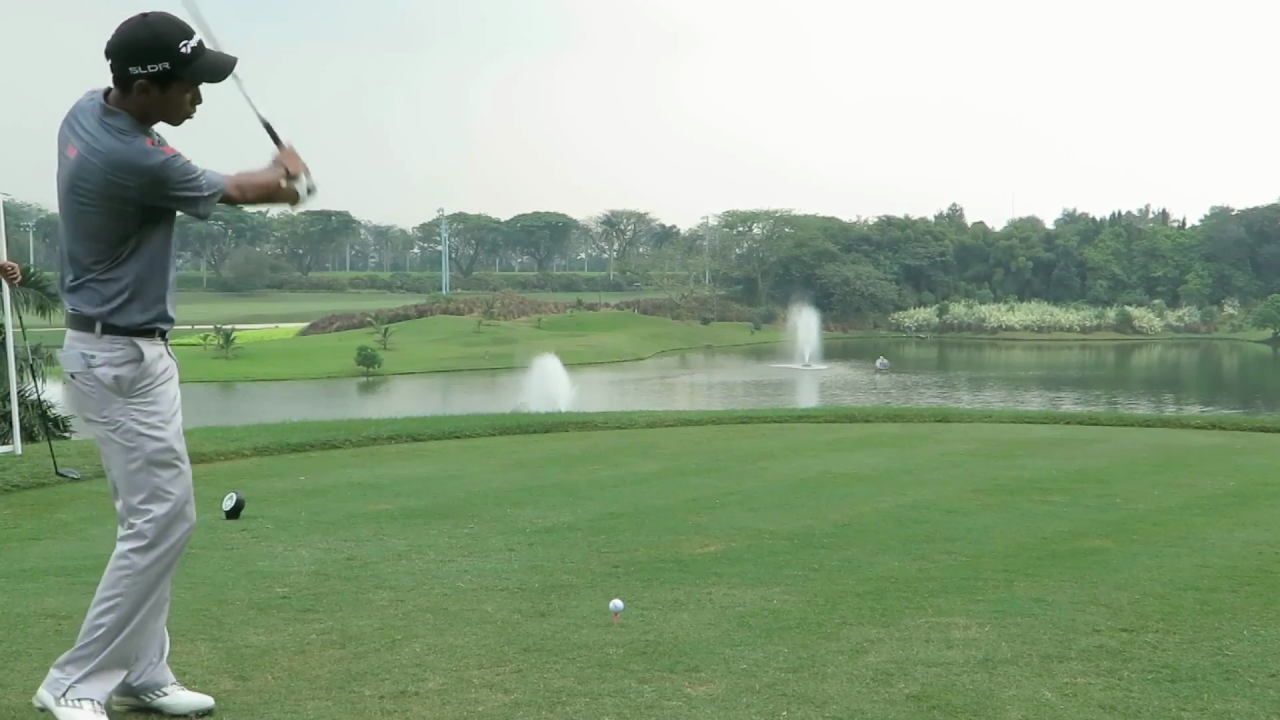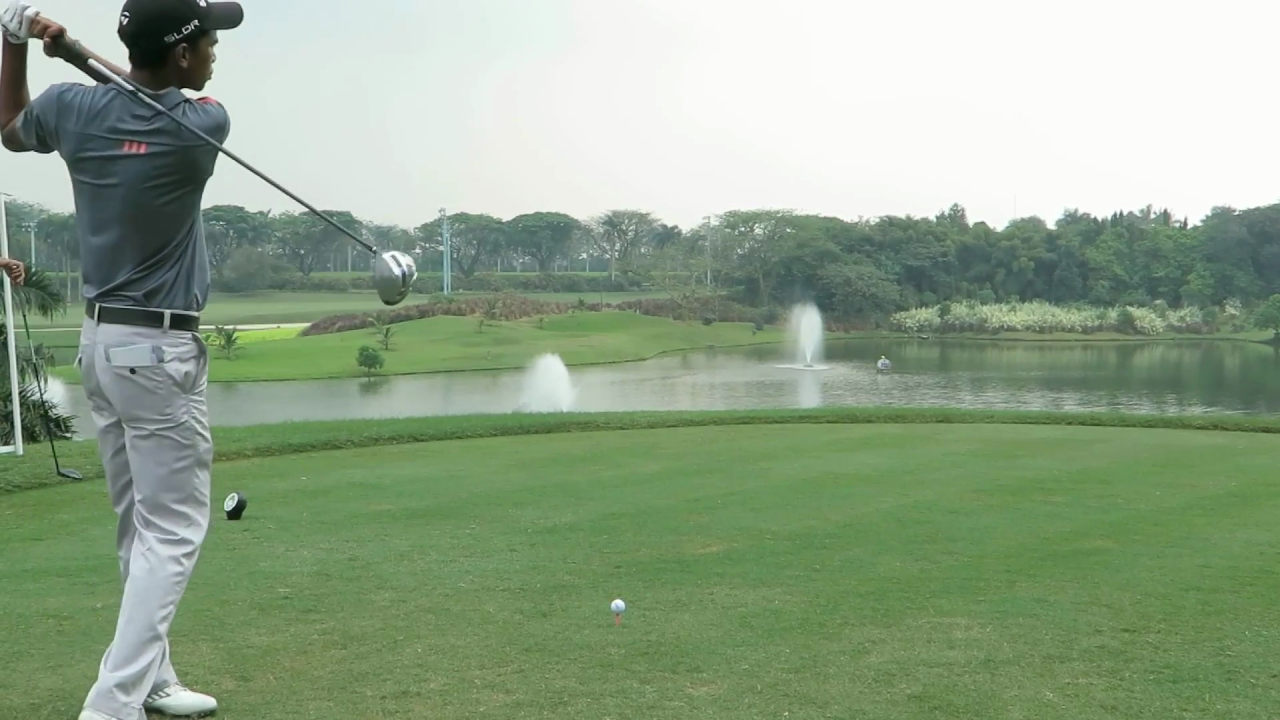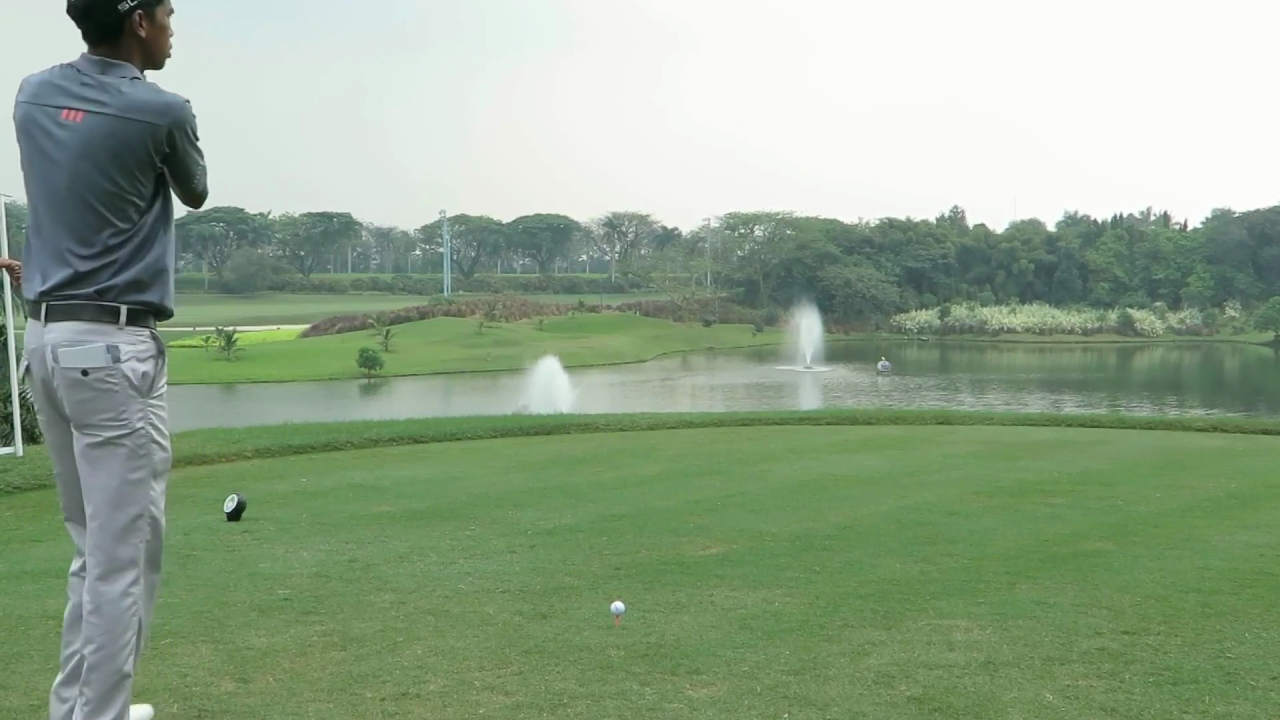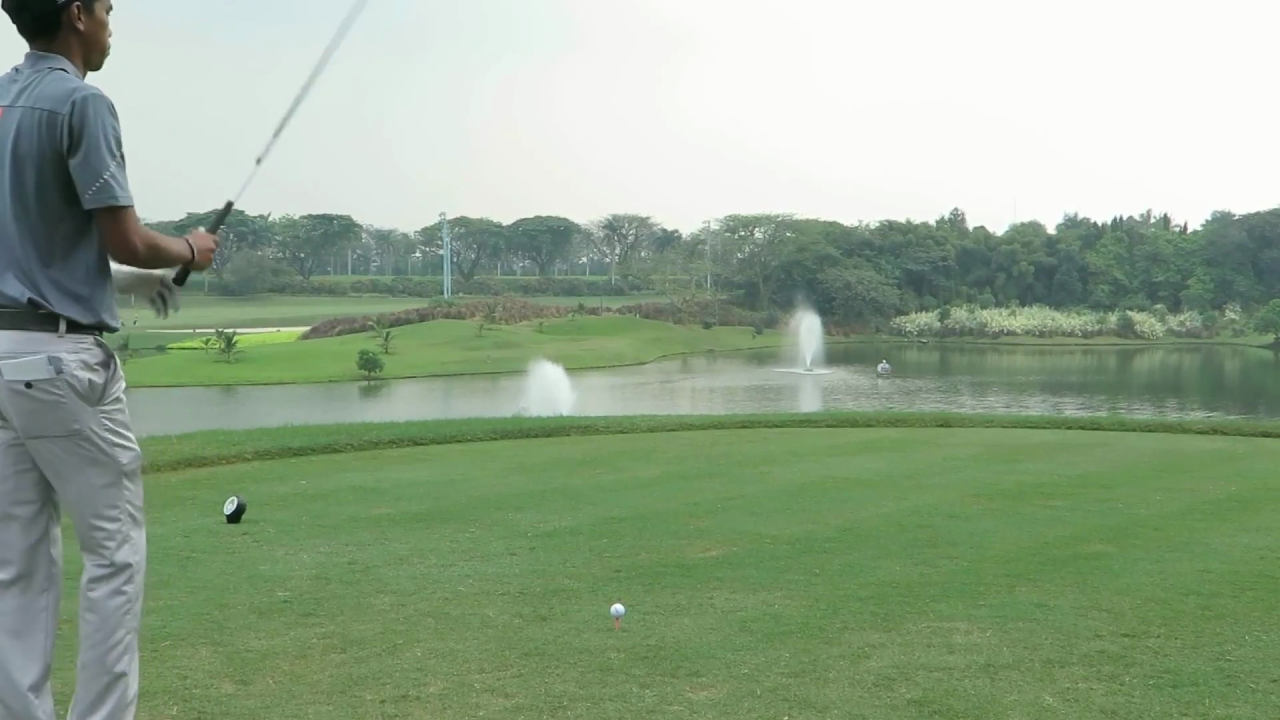
dt=0.5s
person 1, frame 1
left shoulder: (91, 111)
right shoulder: (129, 161)
right elbow: (227, 191)
left wrist: (266, 177)
right wrist: (284, 173)
left hip: (134, 349)
right hip: (119, 359)
left knee: (156, 515)
right knee: (163, 518)
person 1, frame 2
left shoulder: (69, 106)
right shoulder: (206, 123)
left hip: (99, 339)
right hip: (159, 350)
left knee: (140, 524)
right knee: (172, 532)
person 1, frame 3
left shoulder: (34, 94)
right shoulder: (163, 112)
right elbow: (196, 197)
left hip: (45, 338)
right hip: (114, 347)
left knee: (96, 543)
right knee: (124, 550)
person 1, frame 4
right shoulder: (81, 104)
right elbow: (123, 238)
left wrist: (127, 270)
right wrist: (187, 252)
right hip: (59, 355)
right knee: (114, 551)
